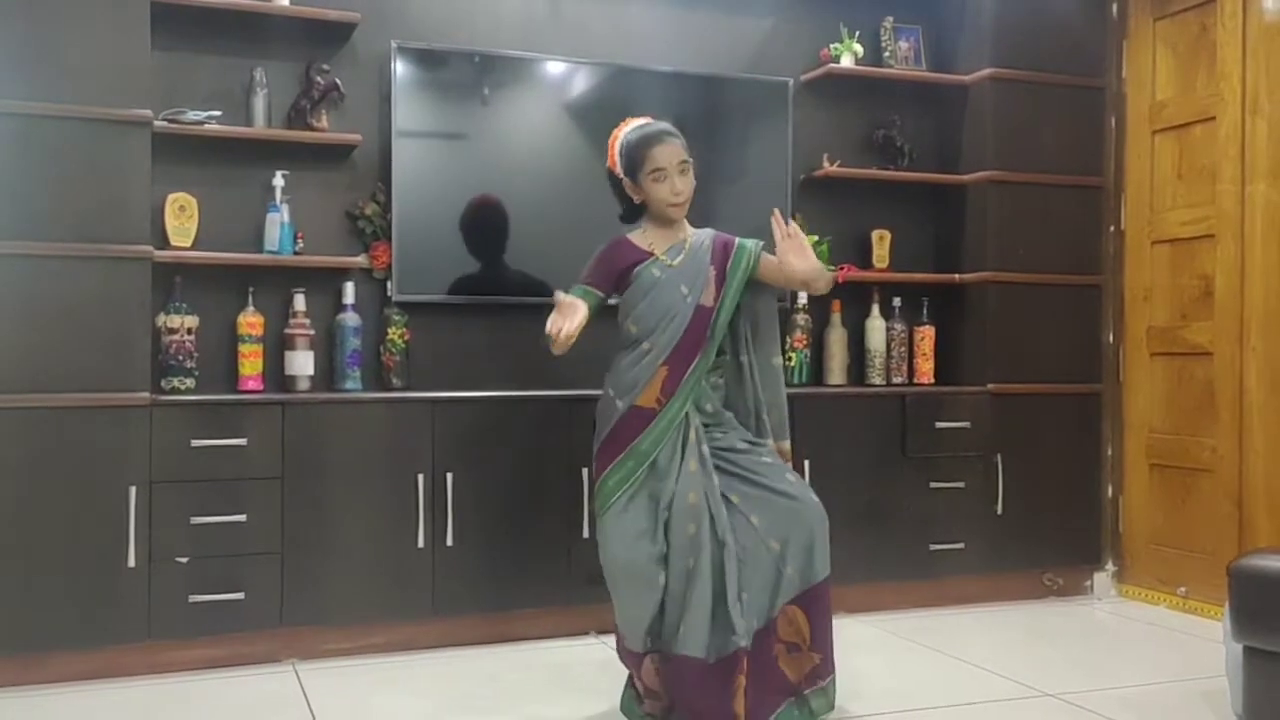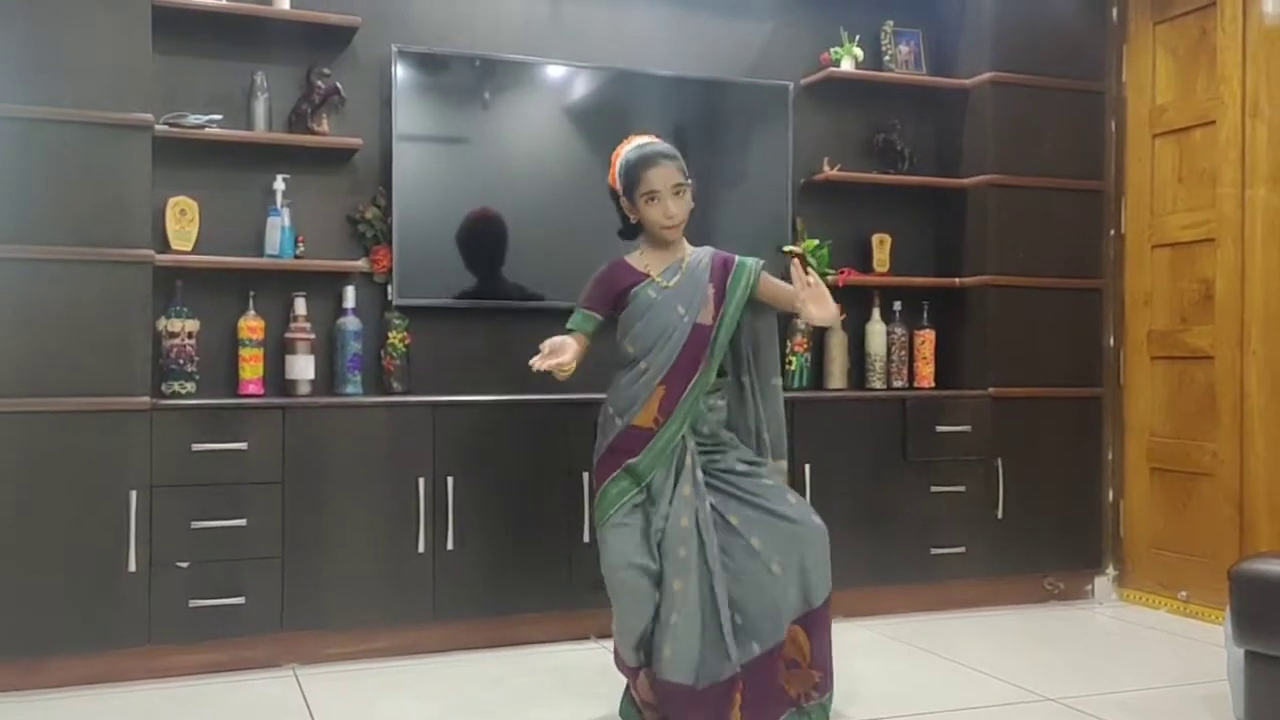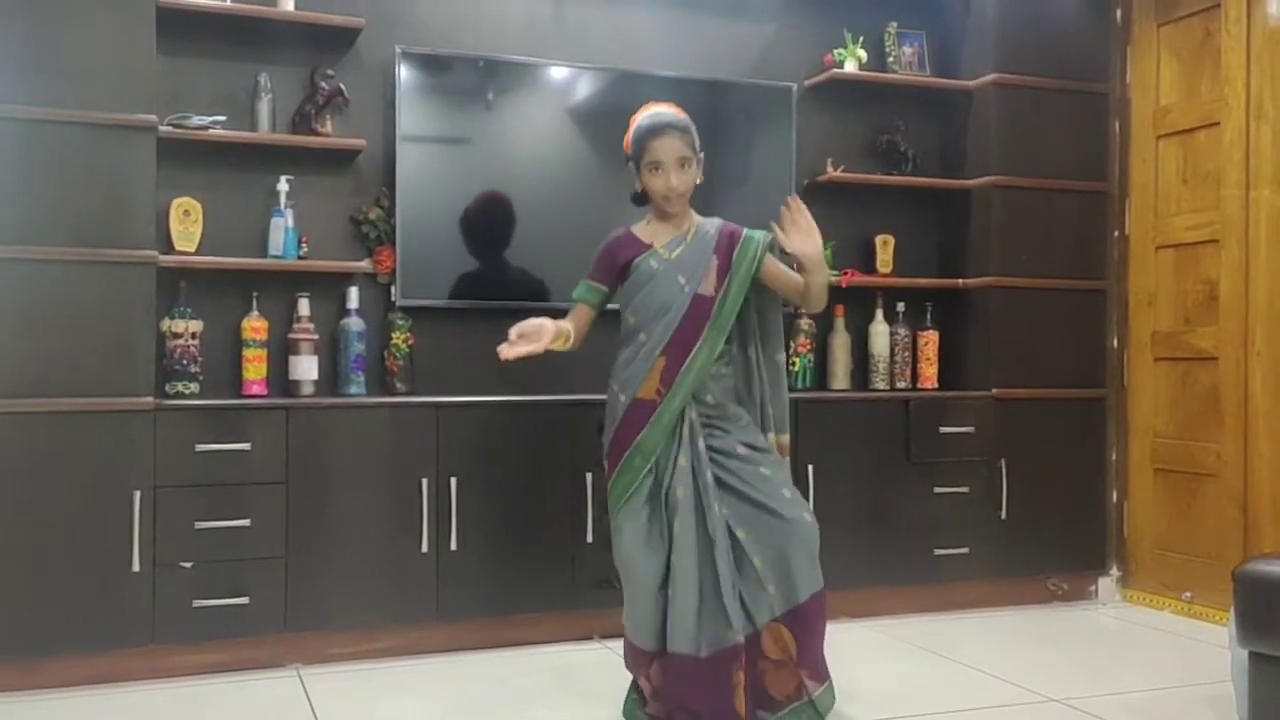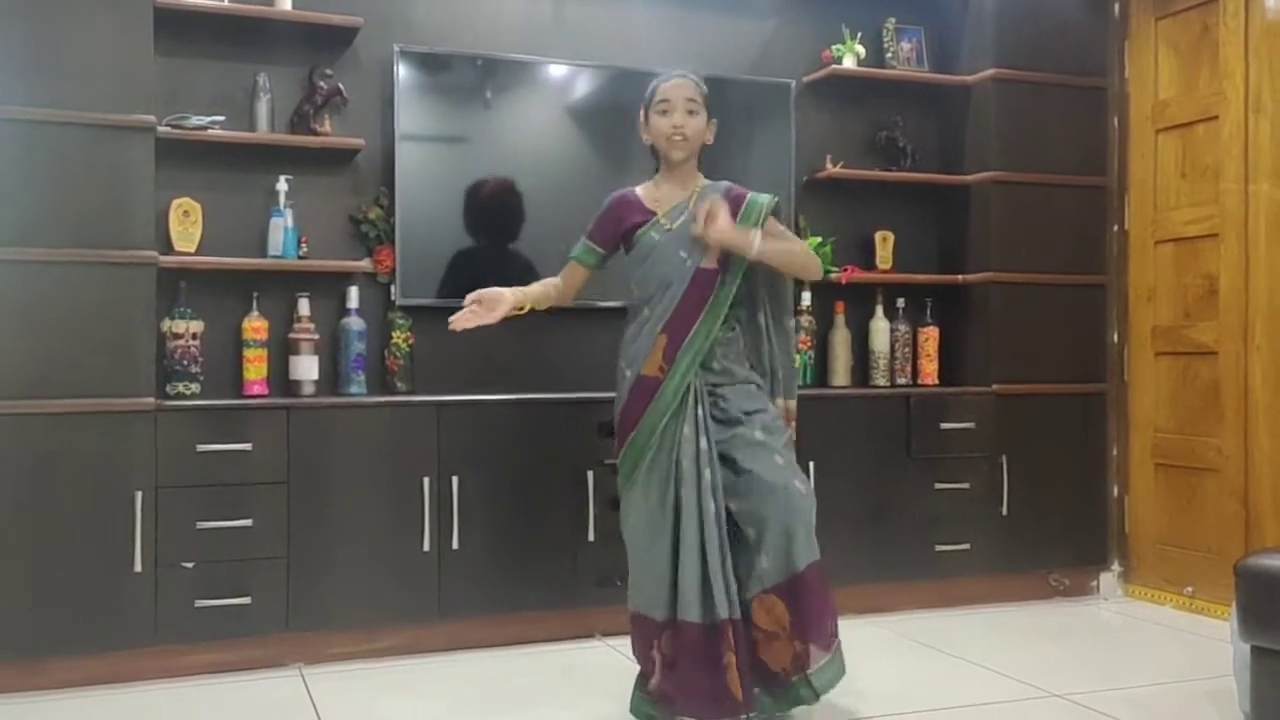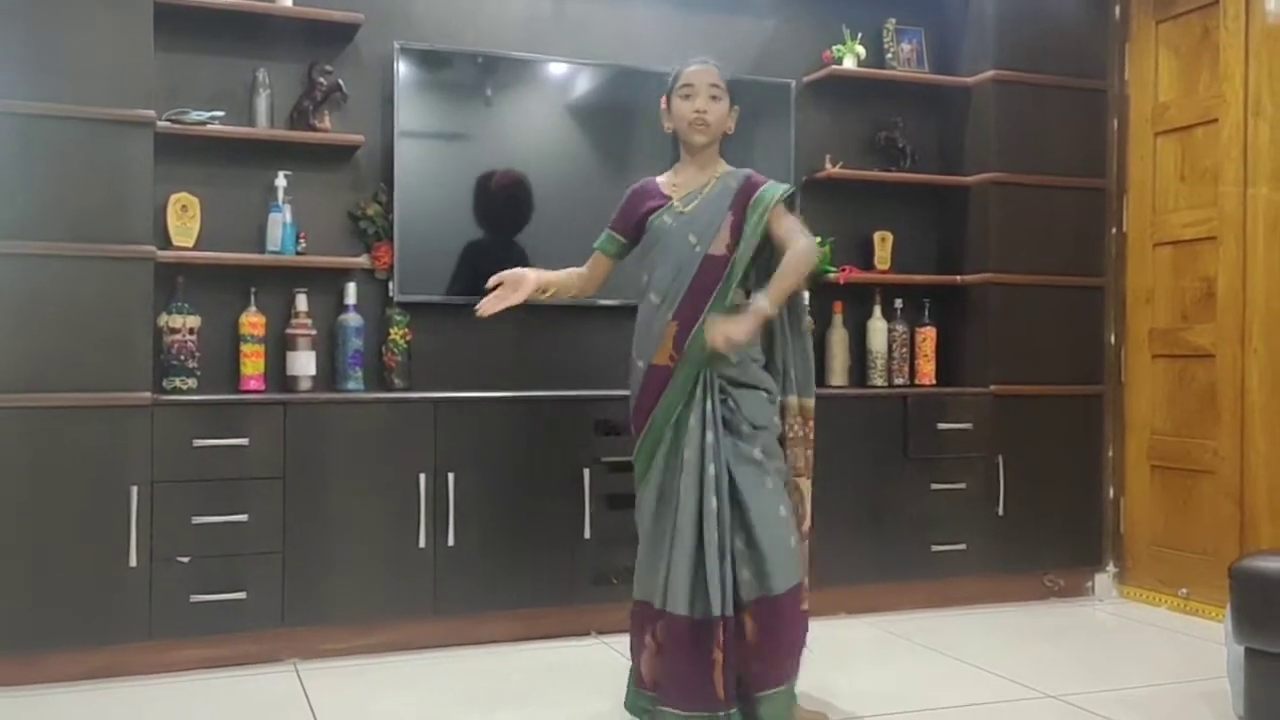
dt=0.2s
person 1, frame 1
left shoulder: (724, 251)
right shoulder: (620, 254)
left elbow: (816, 282)
right elbow: (562, 342)
left wrist: (805, 263)
right wrist: (569, 318)
left hip: (712, 425)
right hip: (639, 431)
left knee: (795, 516)
right knee: (640, 557)
person 1, frame 2
left shoulder: (725, 270)
right shoulder: (618, 277)
left elbow: (807, 300)
right elbow: (571, 345)
left wrist: (821, 309)
right wrist: (564, 354)
left hip: (714, 446)
right hip: (639, 453)
left knee: (797, 537)
right knee: (641, 575)
person 1, frame 3
left shoulder: (732, 243)
right shoulder: (622, 249)
left elbow: (807, 296)
right elbow: (575, 329)
left wrist: (812, 260)
right wrist: (549, 332)
left hip: (722, 420)
right hip: (647, 426)
left knee: (785, 529)
right knee: (657, 559)
person 1, frame 4
left shoulder: (735, 205)
right shoulder: (625, 208)
left elbow: (810, 268)
right elbow: (564, 285)
left wrist: (742, 240)
right wrist: (514, 298)
left hip: (732, 386)
right hip: (657, 394)
left knee: (779, 500)
right knee: (668, 526)
left ankle: (778, 667)
person 1, frame 5
left shoulder: (753, 191)
right shoulder: (645, 197)
left elbow: (804, 251)
right elbow: (591, 277)
left wrist: (750, 316)
right wrist: (540, 280)
left hip: (742, 382)
right hip: (669, 382)
left knee: (759, 519)
right knee: (676, 518)
